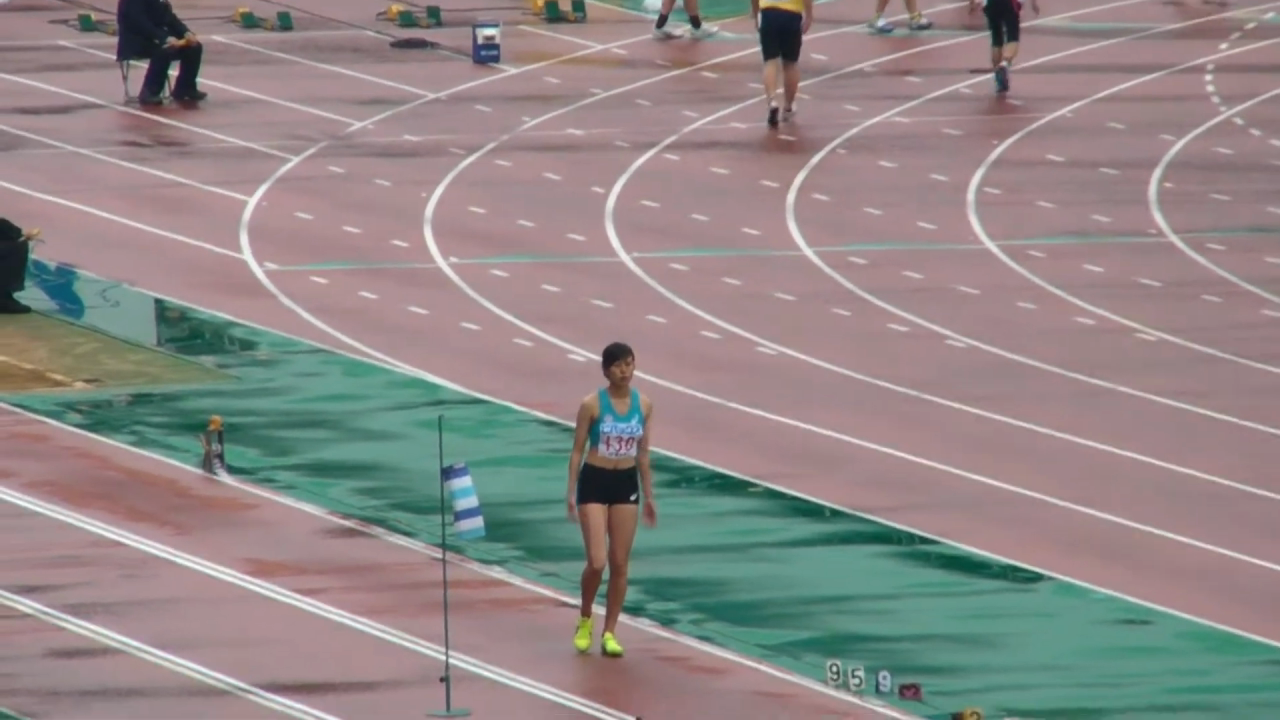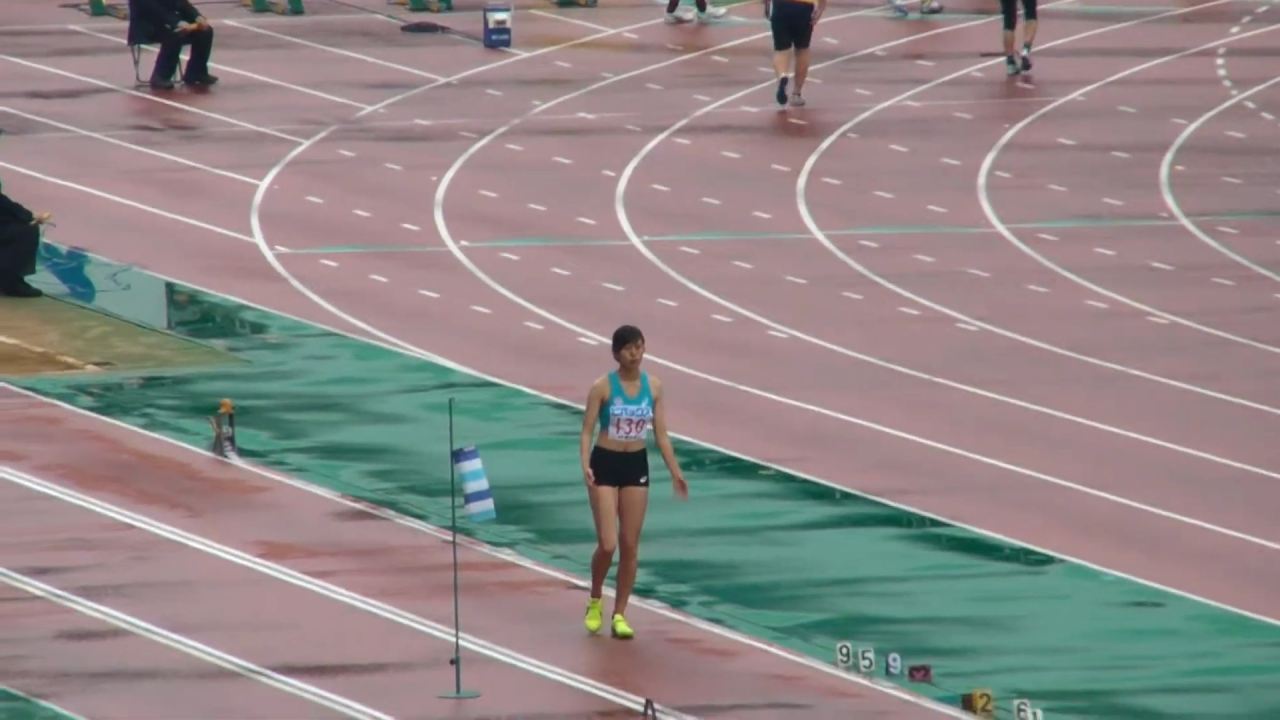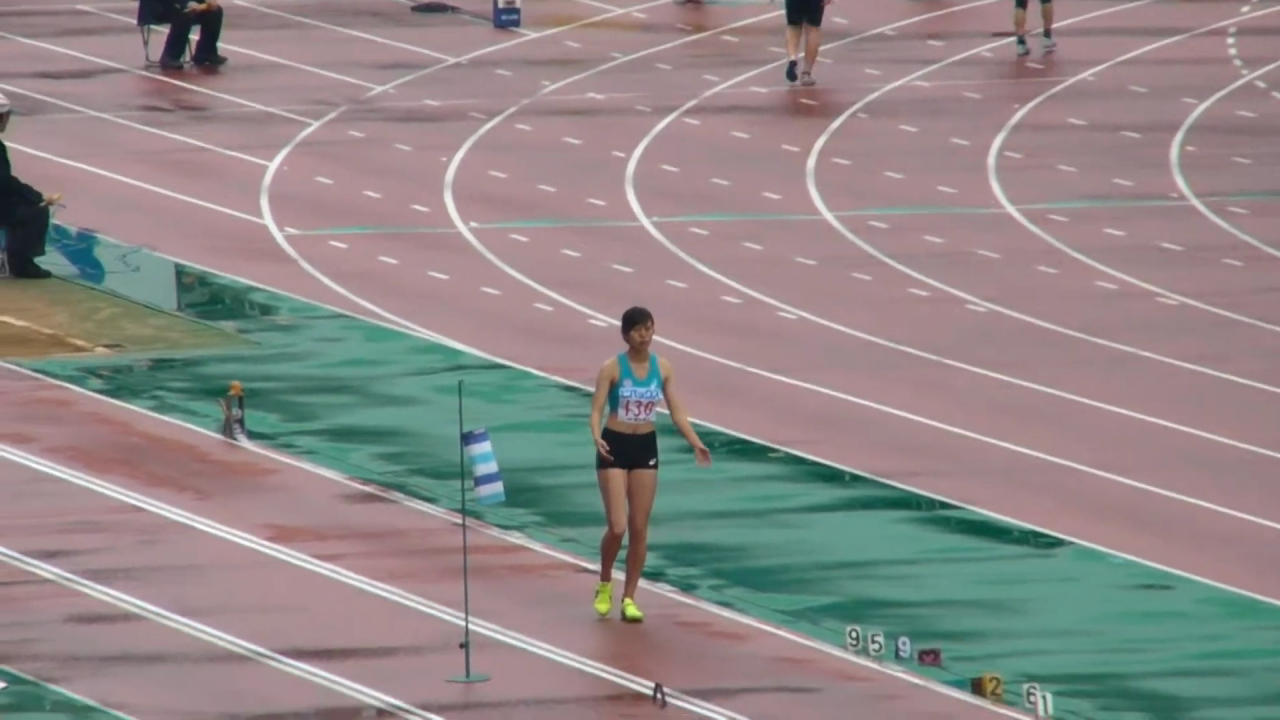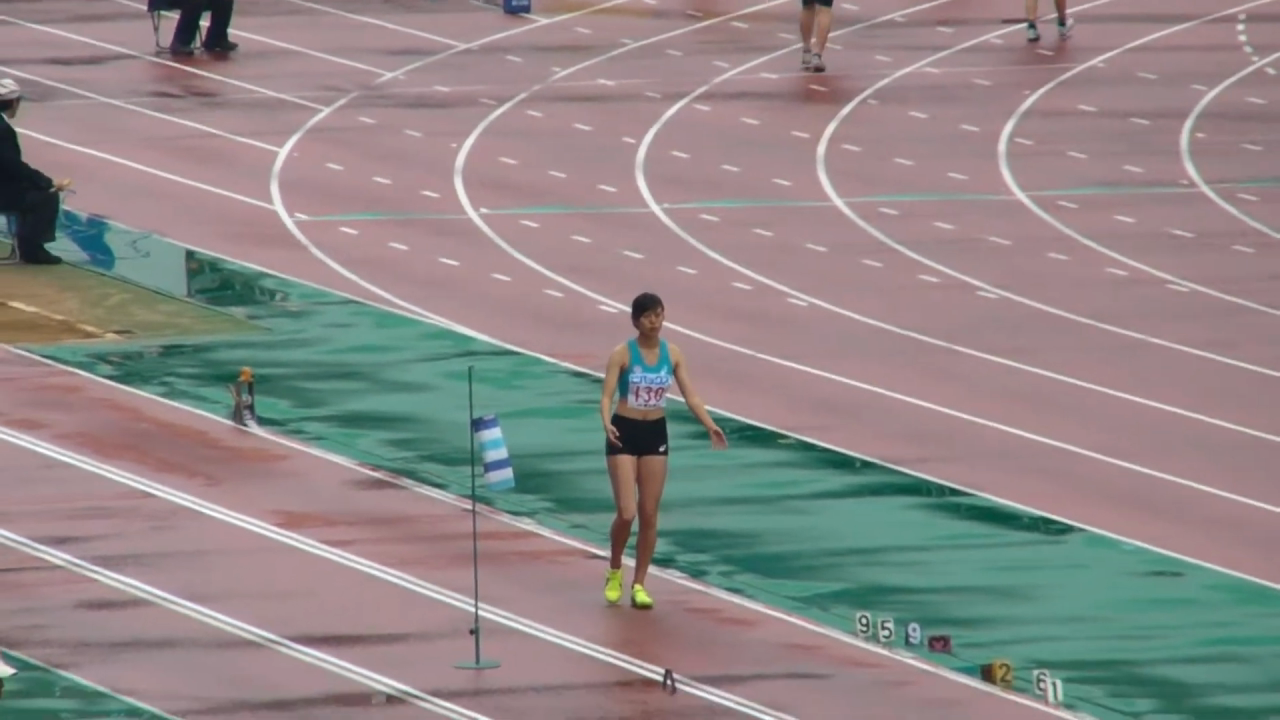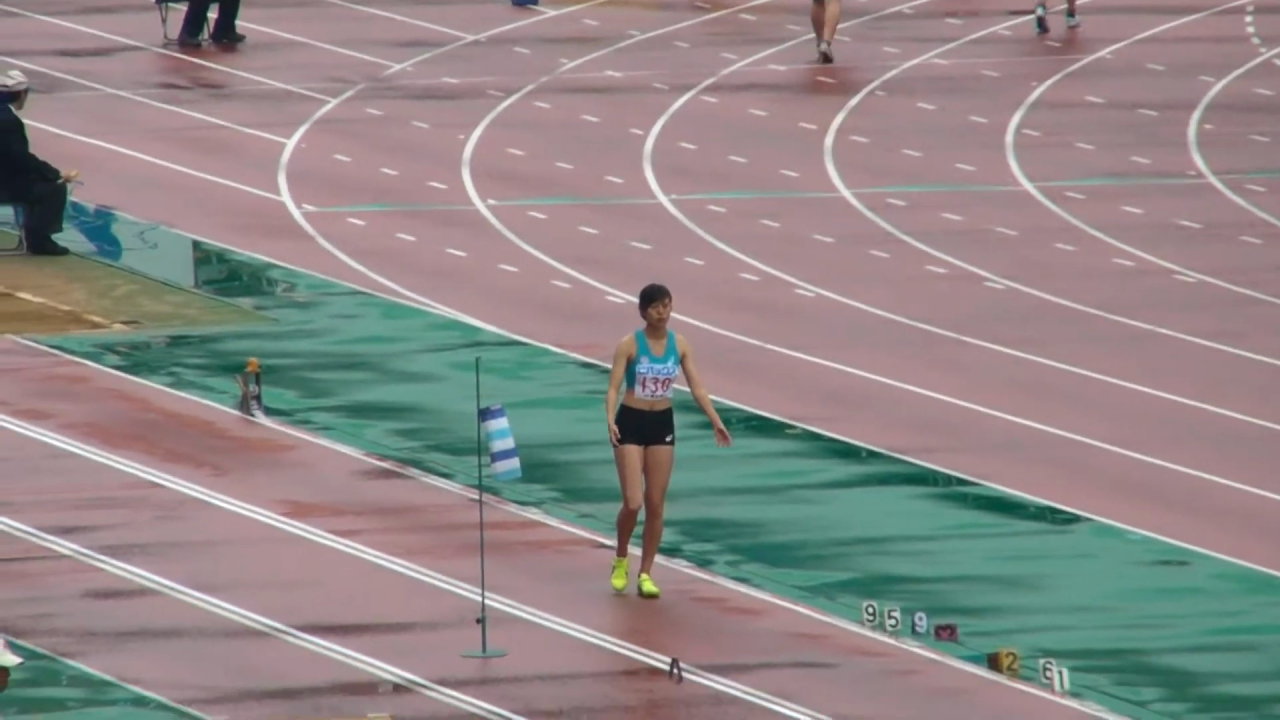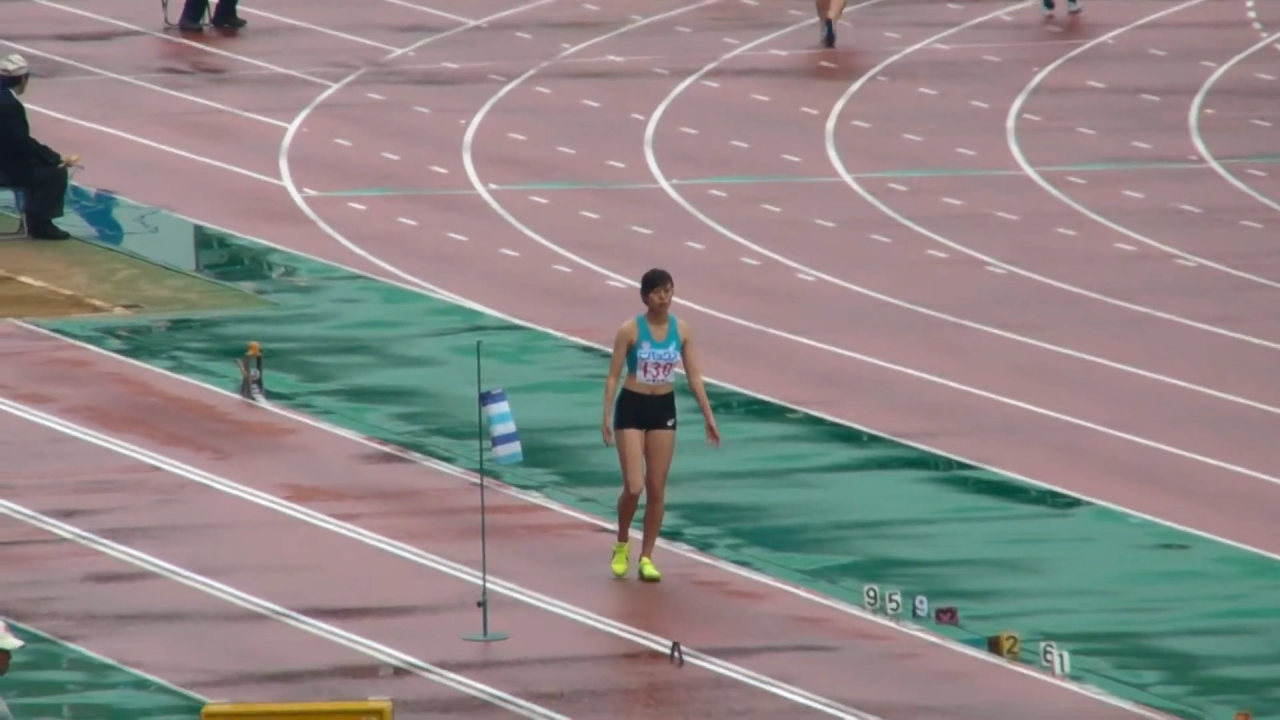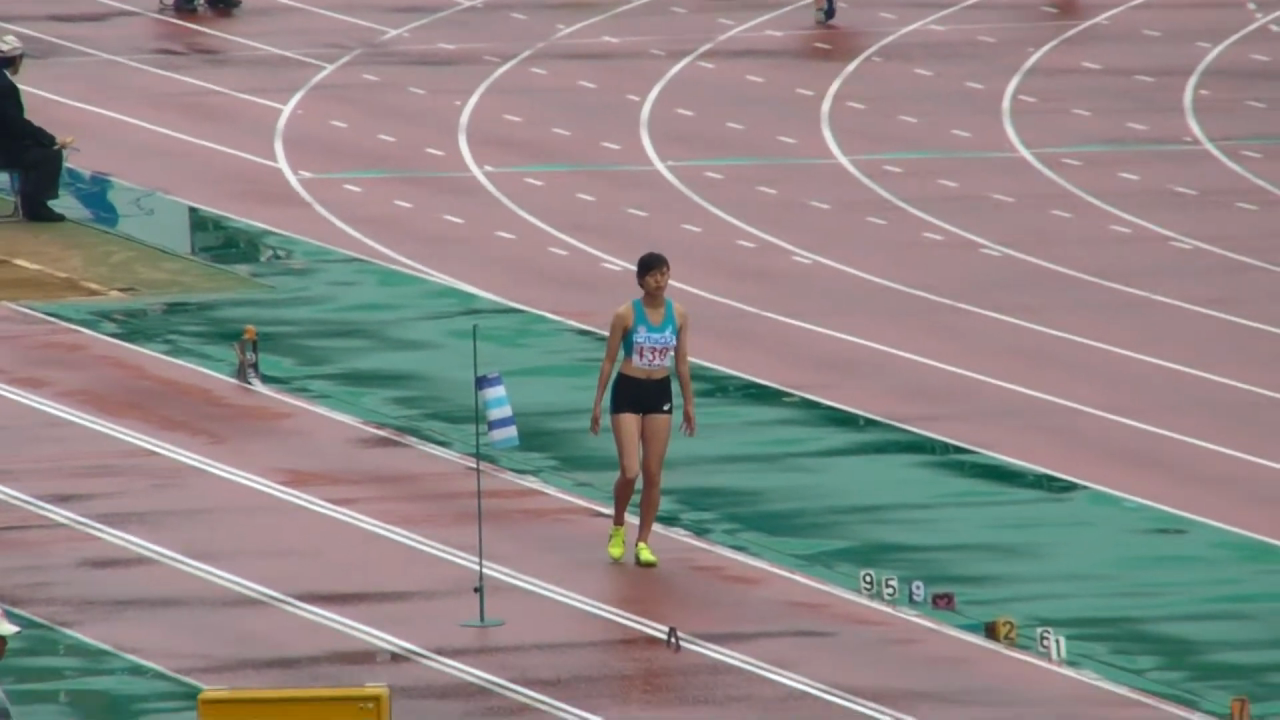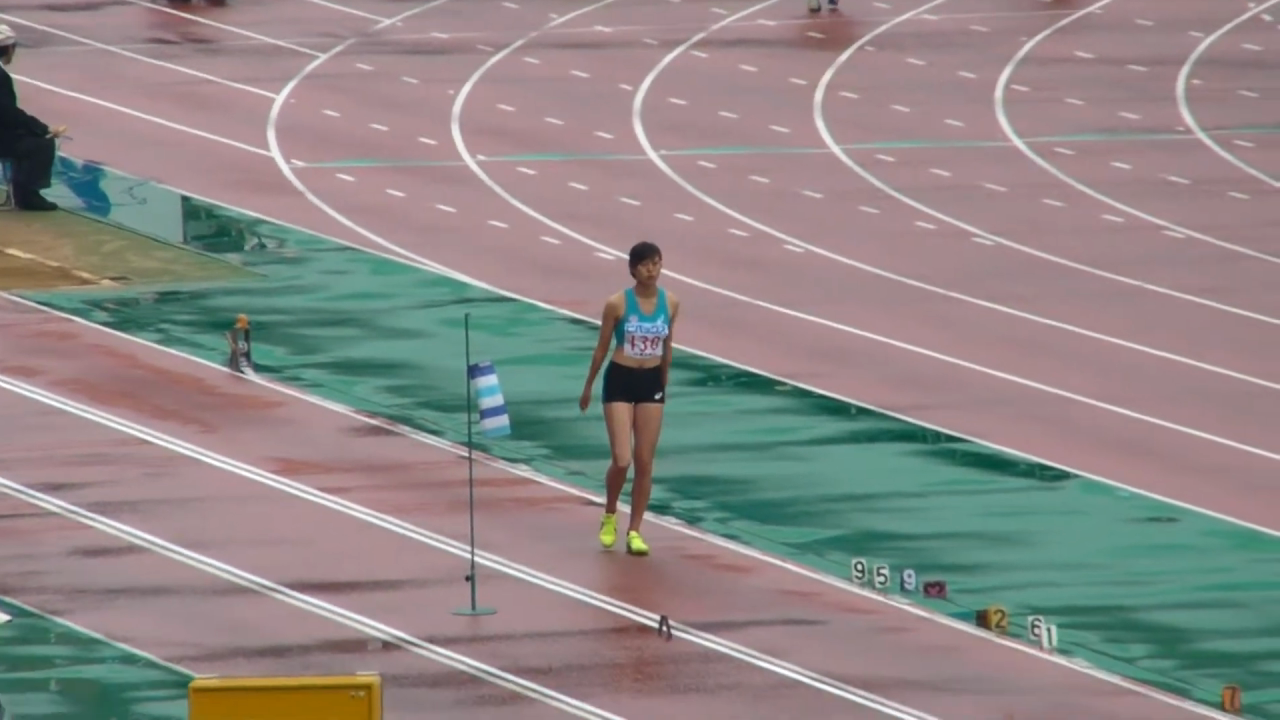
dt=0.1s
person 1, frame 1
left shoulder: (643, 404)
right shoulder: (591, 404)
left elbow: (643, 452)
right elbow: (578, 450)
left wrist: (649, 495)
right wrist: (571, 493)
left hip: (626, 483)
right hip: (594, 481)
left knee: (620, 563)
right knee: (596, 562)
left ankle: (609, 632)
right ankle: (585, 620)
person 1, frame 2
left shoulder: (654, 386)
right shoulder: (602, 386)
left elbow: (660, 432)
right elbow: (587, 430)
left wrist: (674, 470)
right wrist: (586, 463)
left hip: (637, 465)
right hip: (605, 464)
left knee: (630, 545)
right knee: (607, 544)
left ankle: (619, 614)
right ankle: (595, 601)
person 1, frame 3
left shoulder: (662, 368)
right shoulder: (611, 368)
left elbow: (676, 411)
right elbow: (596, 409)
left wrist: (696, 443)
right wrist: (596, 437)
left hip: (646, 446)
right hip: (615, 446)
left knee: (640, 528)
right knee: (617, 527)
left ankle: (629, 598)
right ankle: (604, 585)
person 1, frame 4
left shoulder: (672, 353)
right shoulder: (621, 354)
left elbow: (689, 395)
right elbow: (607, 395)
left wrist: (711, 426)
right wrist: (607, 423)
left hip: (656, 433)
right hip: (625, 432)
left knee: (649, 514)
right knee: (626, 513)
left ankle: (639, 583)
right ankle: (614, 572)
person 1, frame 5
left shoulder: (680, 344)
right shoulder: (628, 344)
left elbow: (696, 386)
right elbow: (613, 387)
left wrist: (716, 421)
right wrist: (610, 420)
left hip: (663, 423)
right hip: (632, 422)
left knee: (656, 504)
right knee: (633, 503)
left ankle: (645, 573)
right ankle: (620, 560)
person 1, frame 6
left shoulder: (682, 329)
right shoulder: (629, 330)
left elbow: (694, 375)
right elbow: (613, 375)
left wrist: (708, 417)
right wrist: (606, 416)
left hip: (664, 408)
right hip: (632, 407)
left knee: (657, 488)
right knee: (633, 487)
left ankle: (646, 556)
right ankle: (621, 545)
person 1, frame 7
left shoulder: (678, 314)
right shoulder: (625, 314)
left elbow: (681, 361)
right elbow: (609, 360)
left wrist: (689, 403)
right wrist: (597, 403)
left hip: (660, 393)
right hip: (628, 391)
left knee: (653, 473)
right knee: (630, 472)
left ankle: (642, 542)
right ankle: (617, 528)
person 1, frame 8
left shoulder: (671, 303)
right shoulder: (617, 303)
right elbow: (602, 347)
left wrist: (665, 385)
right wrist: (588, 386)
left hip: (651, 382)
right hip: (619, 380)
left knee: (645, 461)
right knee: (622, 460)
left ankle: (634, 531)
right ankle: (609, 516)
